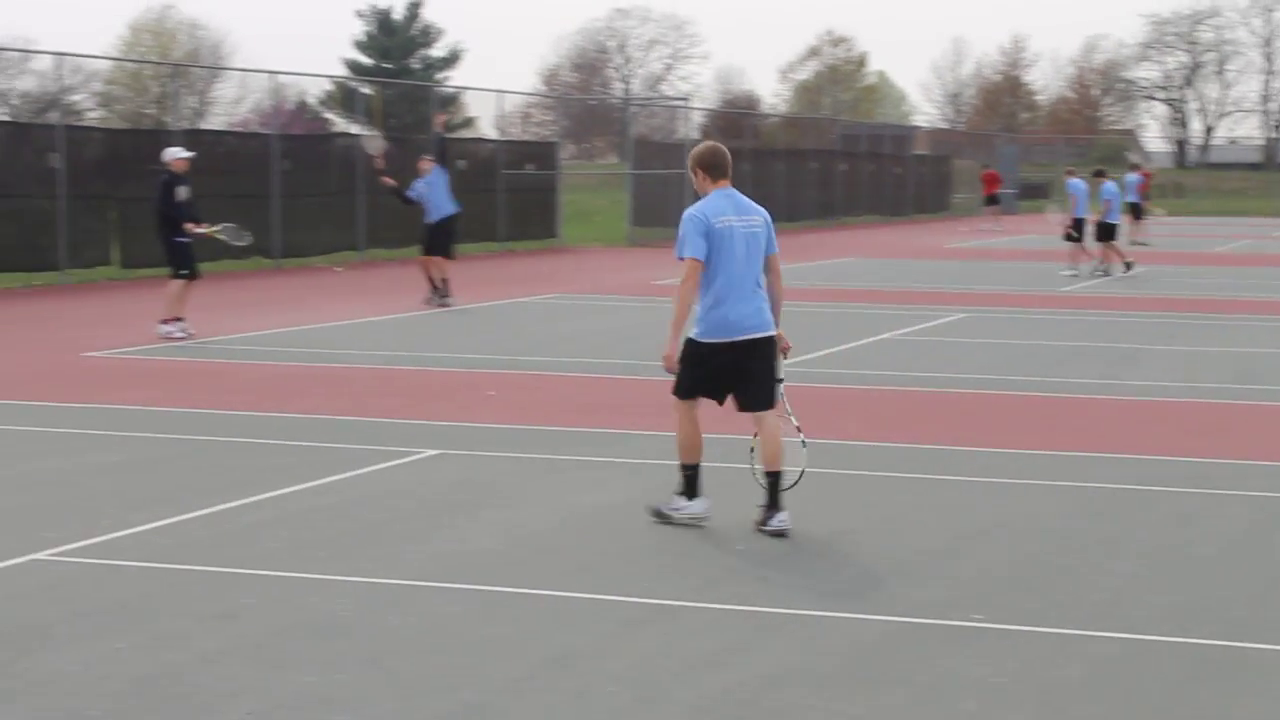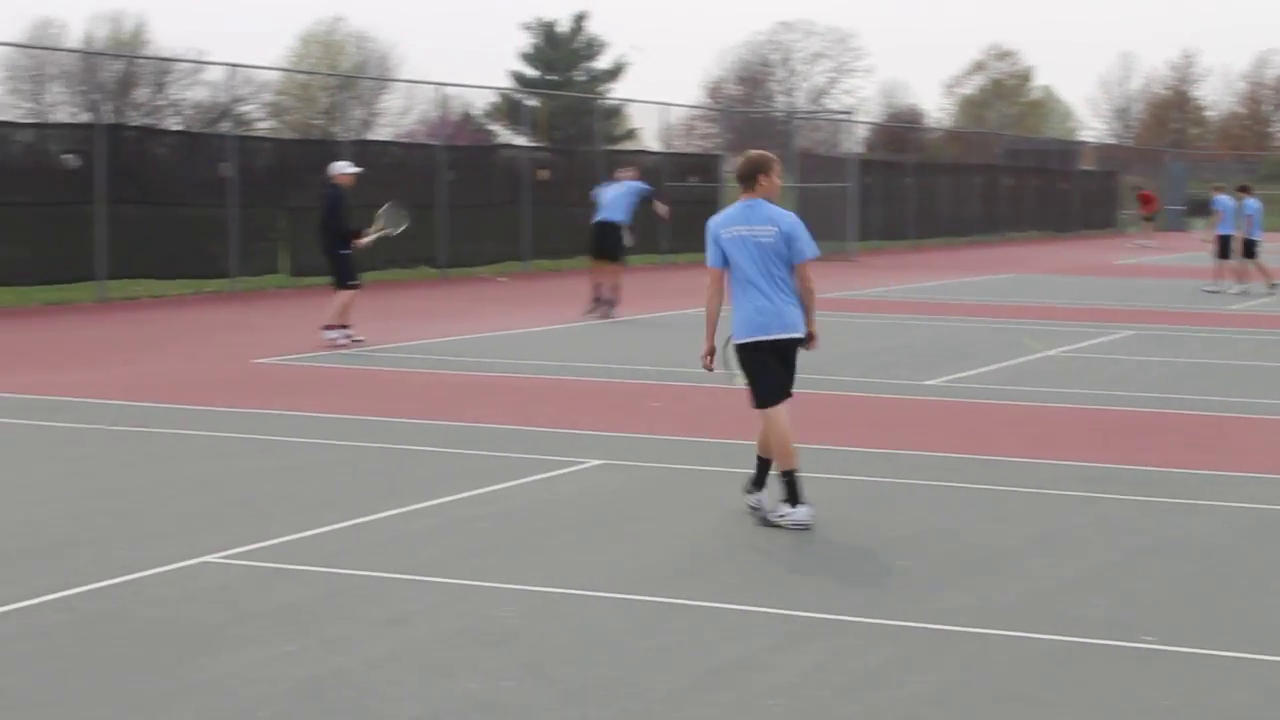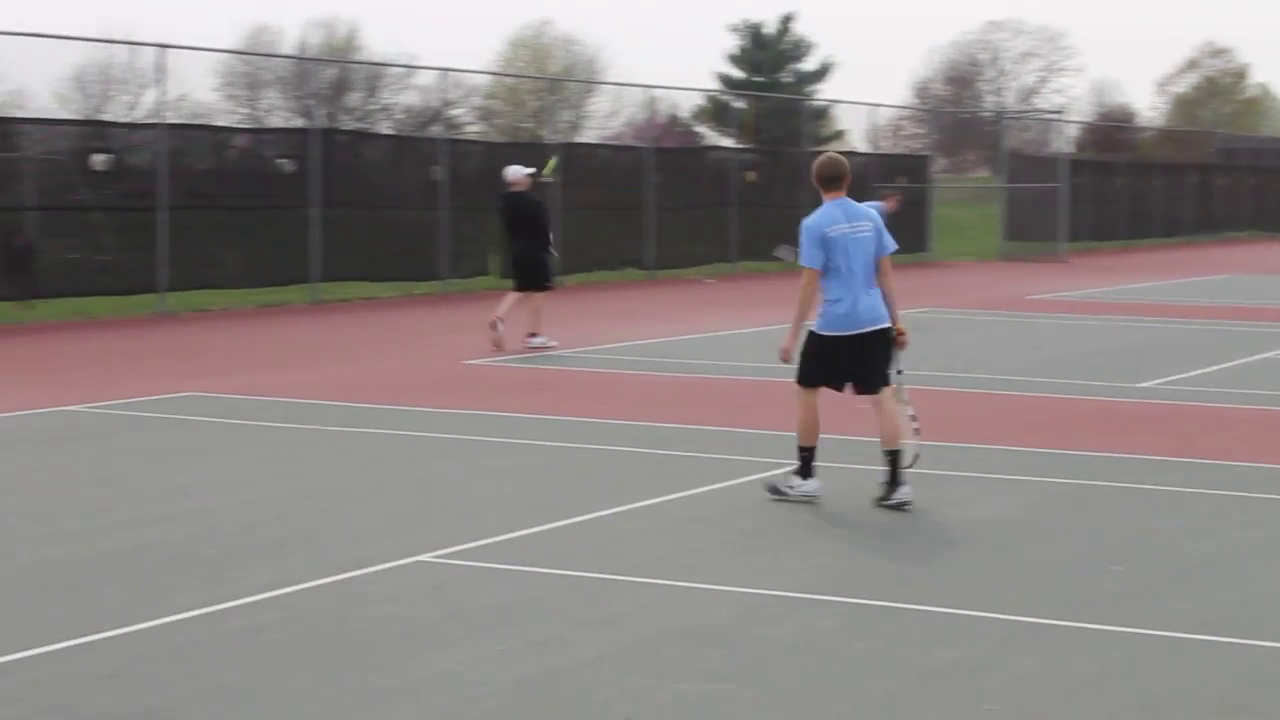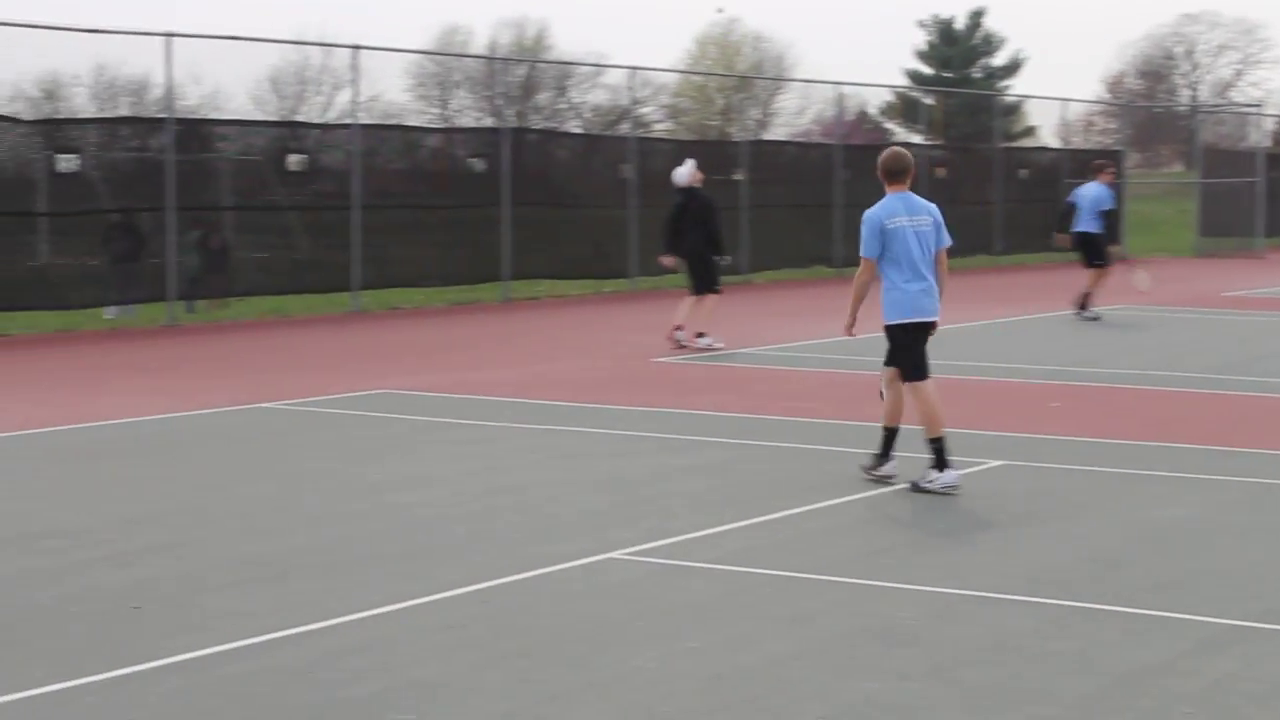
dt=0.5s
person 1, frame 1
left shoulder: (697, 215)
right shoulder: (759, 213)
left elbow: (691, 279)
right elbow: (774, 275)
left wrist: (673, 338)
right wrist: (776, 329)
left hip: (713, 331)
right hip: (759, 329)
left knee: (685, 404)
right knee: (764, 416)
left ankle: (690, 497)
right ankle: (775, 509)
person 1, frame 2
left shoulder: (718, 225)
right shoulder: (787, 221)
left elbow: (715, 287)
right elbow: (806, 282)
left wrist: (709, 339)
right wrist: (809, 325)
left hip: (752, 331)
right hip: (788, 329)
left knee: (772, 410)
right knee: (773, 406)
left ankle: (795, 503)
right ankle: (758, 486)
person 1, frame 3
left shoulder: (814, 224)
right shoulder: (871, 217)
left elbow: (810, 284)
right elbow: (885, 274)
left wrist: (792, 335)
right wrist: (895, 322)
left hip: (836, 325)
right hip: (875, 322)
left knee: (807, 393)
right knee: (881, 397)
left ankle: (804, 477)
right ankle: (896, 483)
person 1, frame 4
left shoulder: (876, 215)
right shoulder: (930, 211)
left elbow: (866, 272)
right elbow: (942, 267)
left wrist: (852, 314)
left hip: (902, 312)
right hip: (926, 309)
left knee: (919, 386)
right knee: (893, 378)
left ankle: (943, 469)
right ankle: (884, 458)
